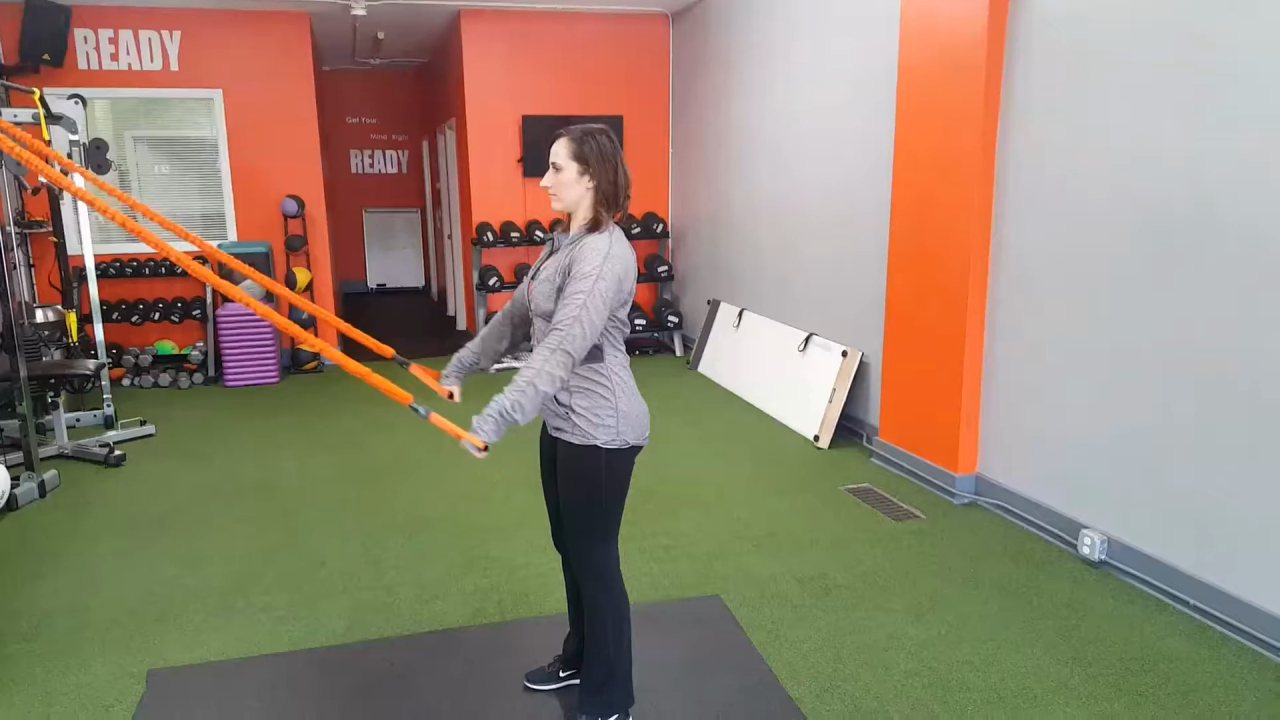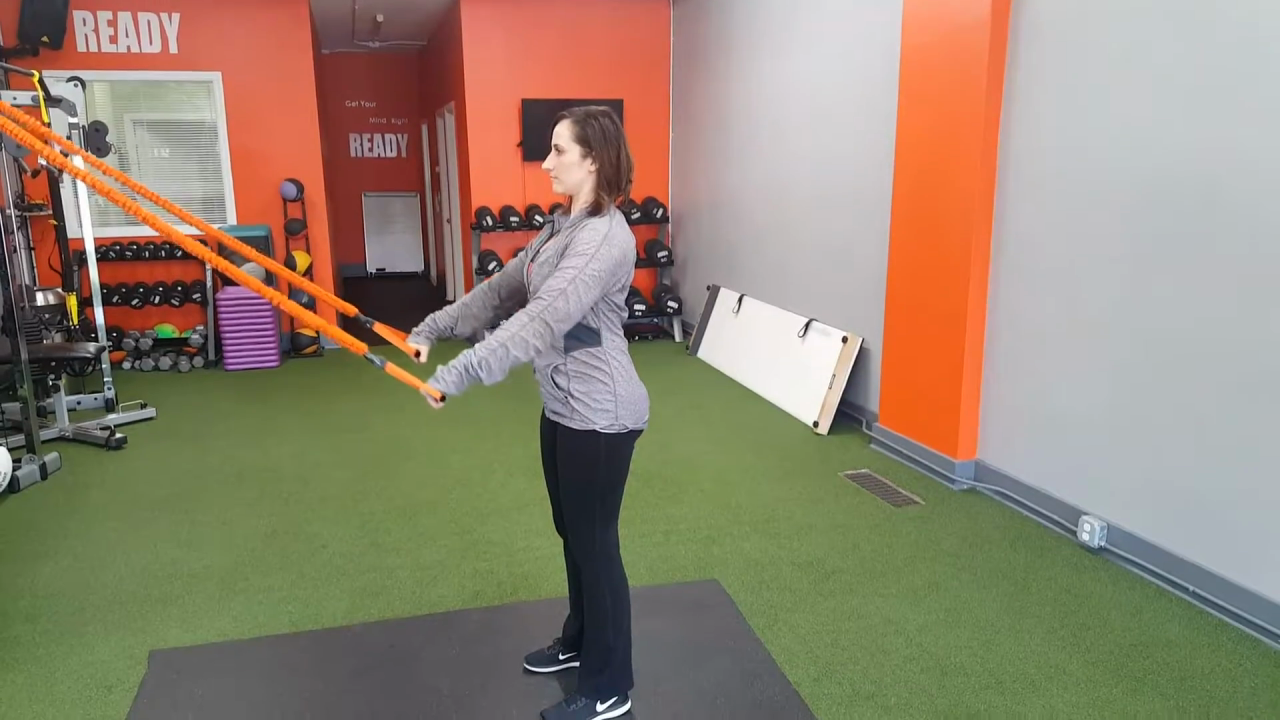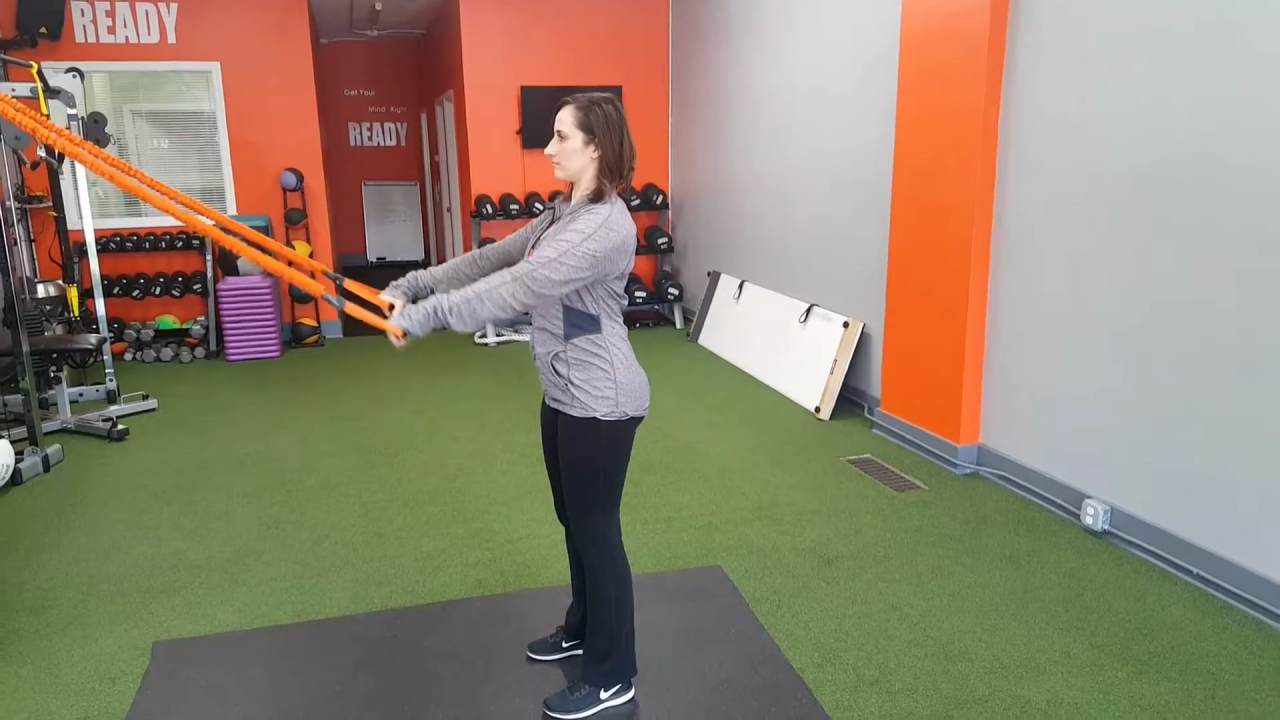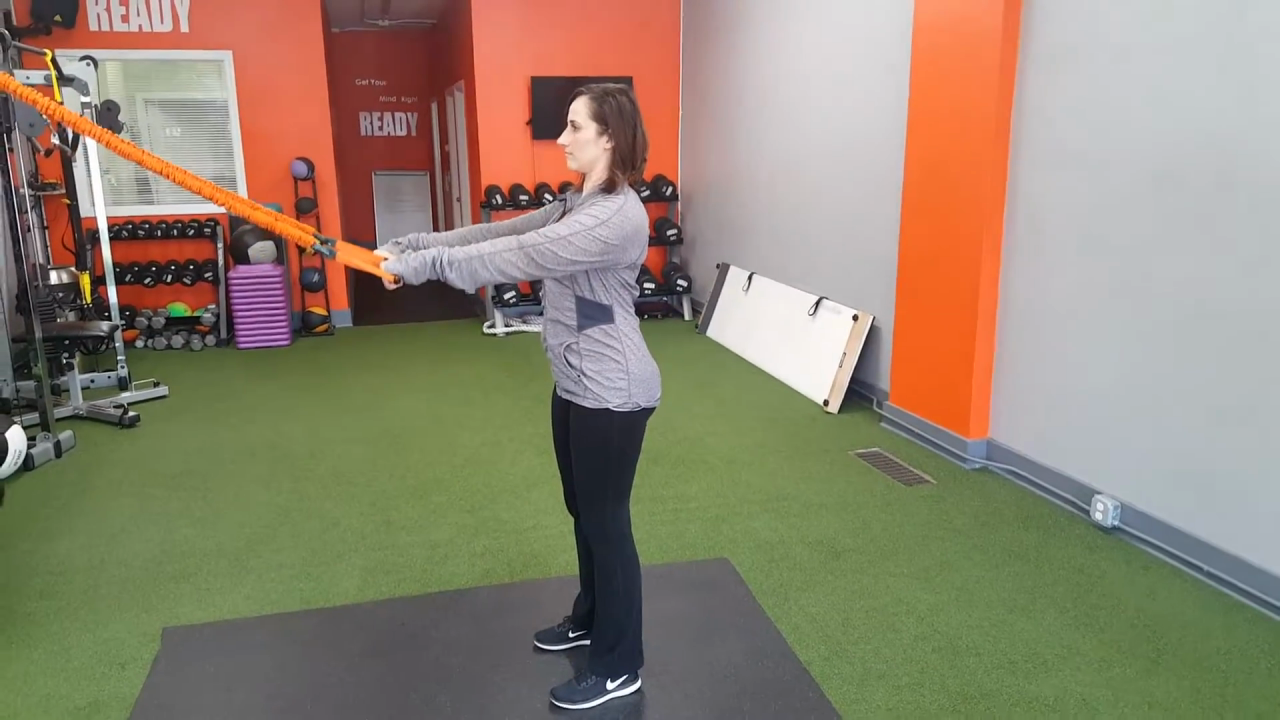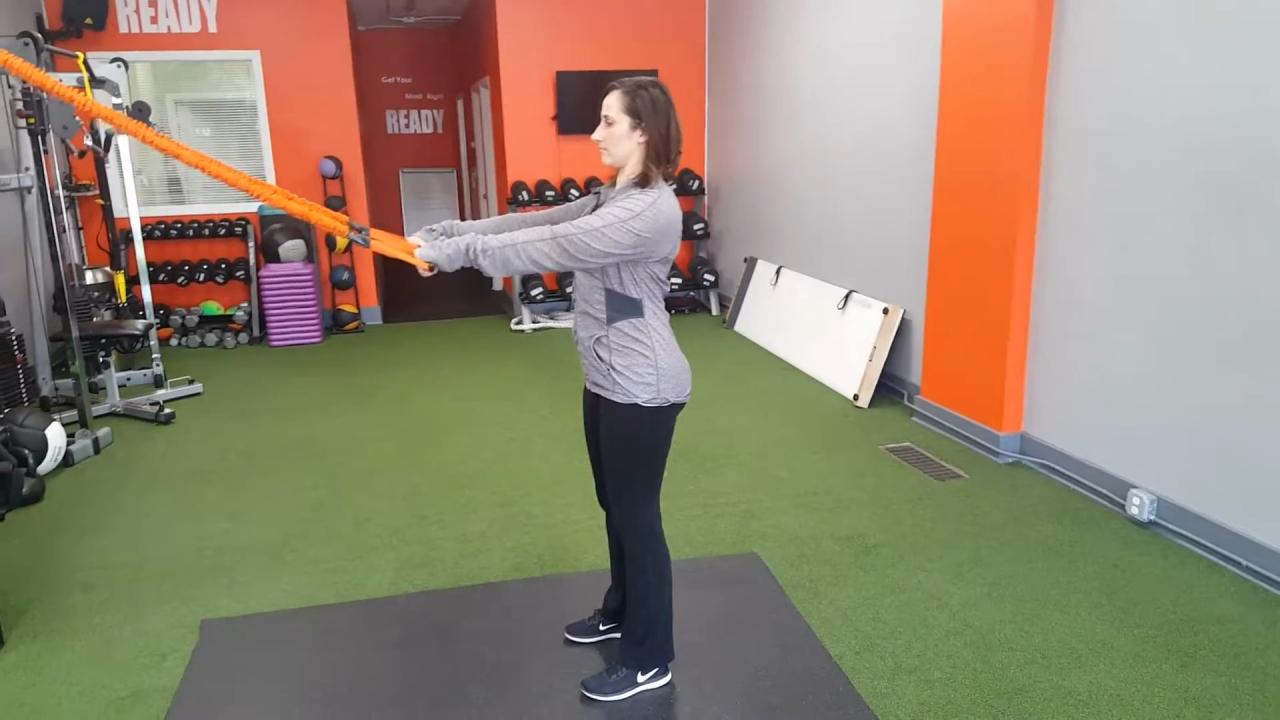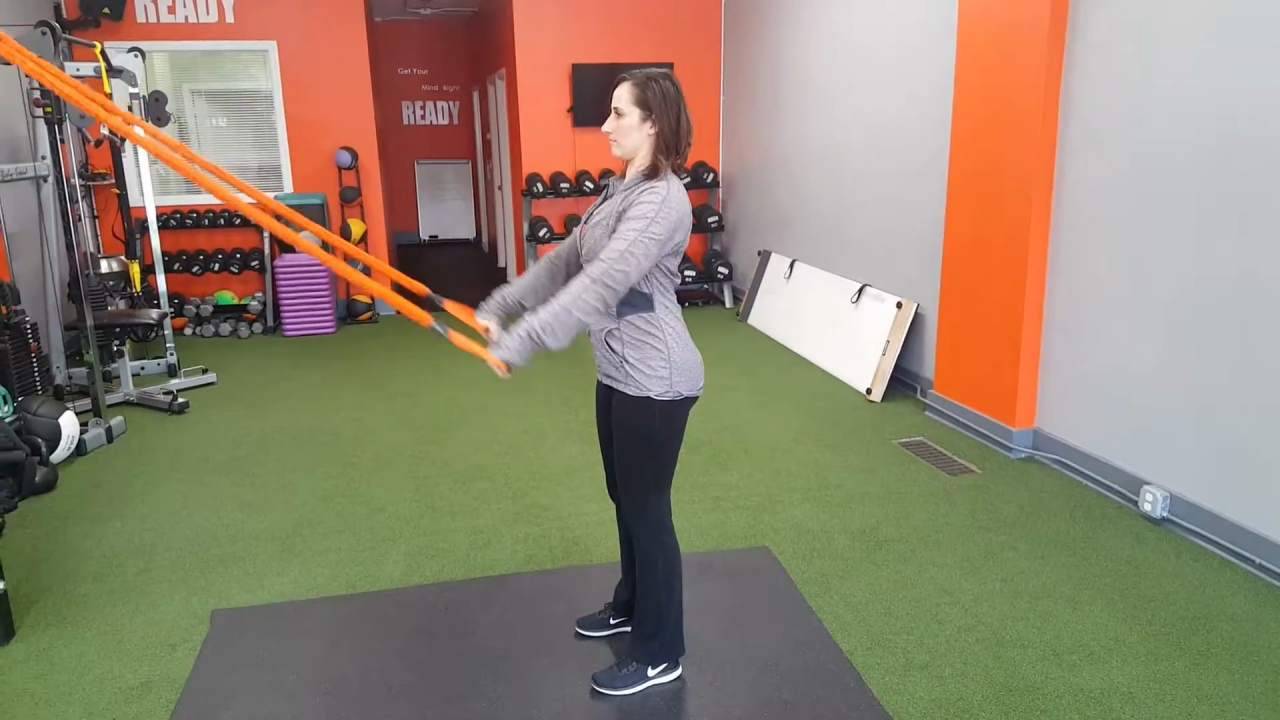
dt=0.5s
person 1, frame 1
left shoulder: (605, 254)
right shoulder: (564, 245)
left elbow: (564, 345)
right elbow: (516, 317)
left wrist: (494, 419)
right wrist: (459, 366)
left hip: (600, 431)
right hip: (564, 424)
left knee: (595, 559)
right knee: (570, 548)
right ankle: (580, 655)
person 1, frame 2
left shoulder: (605, 237)
right shoulder: (564, 227)
left elbow: (545, 318)
right elbow: (504, 288)
left wrist: (458, 374)
right wrist: (432, 328)
left hip: (599, 414)
right hip: (564, 408)
left knee: (594, 542)
right knee: (572, 533)
right ankle: (580, 640)
person 1, frame 3
left shoulder: (606, 225)
right shoulder: (563, 214)
left elbow: (522, 285)
right elbow: (492, 259)
left wrist: (426, 315)
right wrist: (409, 286)
left hip: (600, 402)
right hip: (564, 396)
left knee: (597, 531)
right knee: (573, 521)
right ankle: (582, 629)
person 1, frame 4
left shoulder: (618, 215)
right shoulder: (577, 204)
left elbow: (524, 256)
right elbow: (504, 231)
left wrist: (423, 265)
right wrist: (409, 246)
left hip: (612, 393)
right hip: (576, 385)
left knee: (606, 521)
right knee: (583, 511)
left ankle: (618, 666)
right ankle: (590, 617)
person 1, frame 5
left shoulder: (652, 210)
right shoulder: (612, 199)
left elbow: (556, 247)
right elbow: (535, 222)
left wrist: (456, 251)
right wrist: (444, 232)
left hip: (642, 388)
right hip: (607, 381)
left knee: (637, 515)
right knee: (614, 505)
left ankle: (649, 660)
right ankle: (620, 610)
person 1, frame 6
left shoulder: (662, 200)
right shoulder: (624, 190)
left elbow: (602, 282)
right elbow: (567, 257)
left wrist: (520, 341)
right wrist: (498, 306)
left hip: (654, 381)
right hip: (620, 374)
left knee: (647, 508)
right knee: (626, 500)
left ankle: (661, 653)
right ankle: (631, 604)
